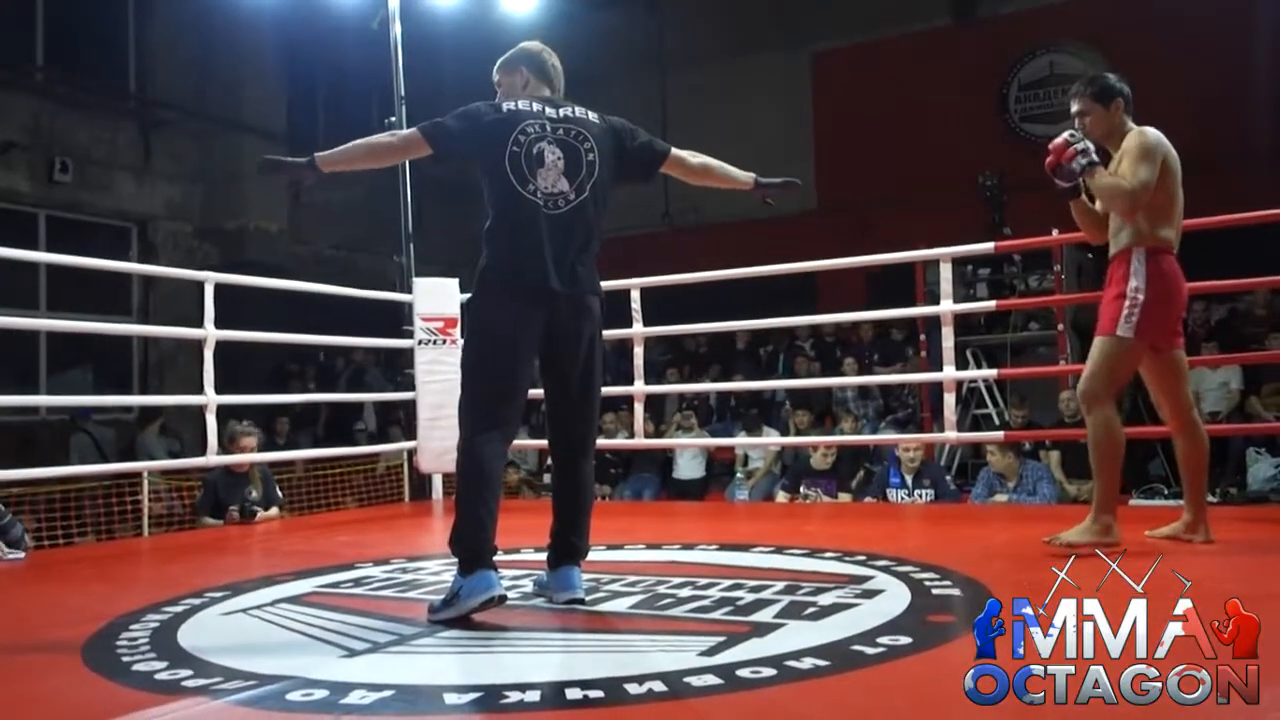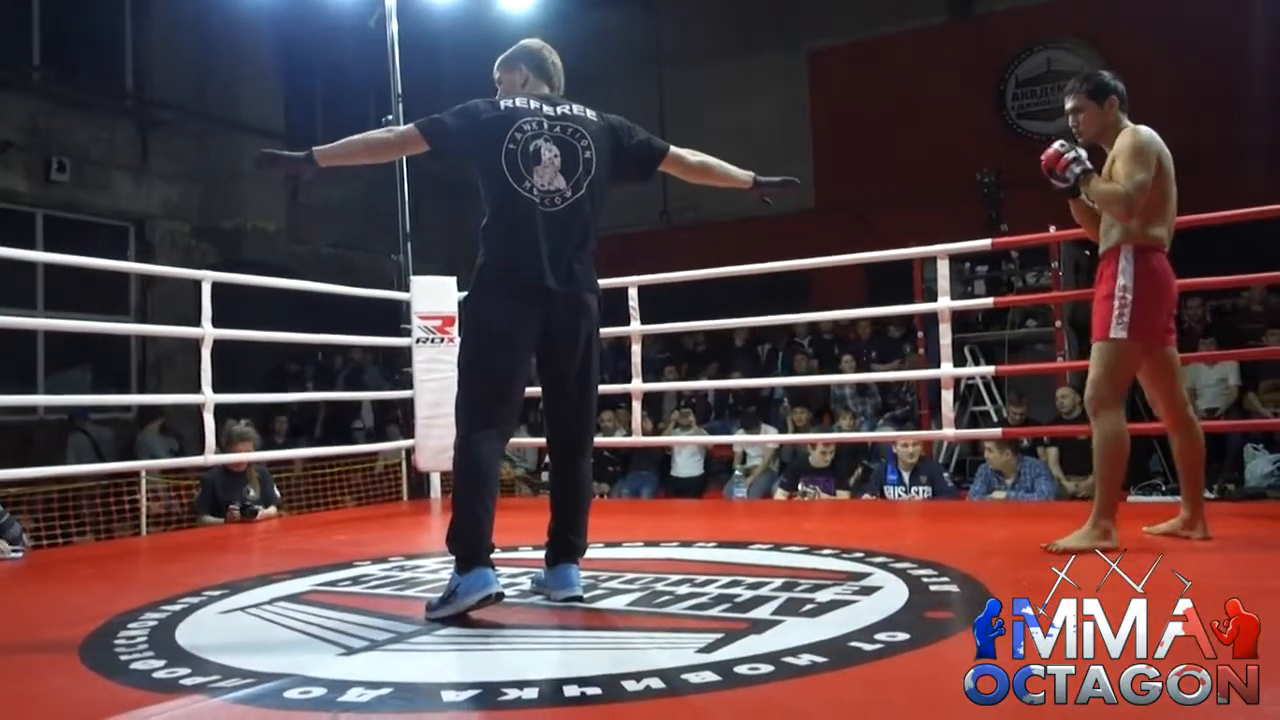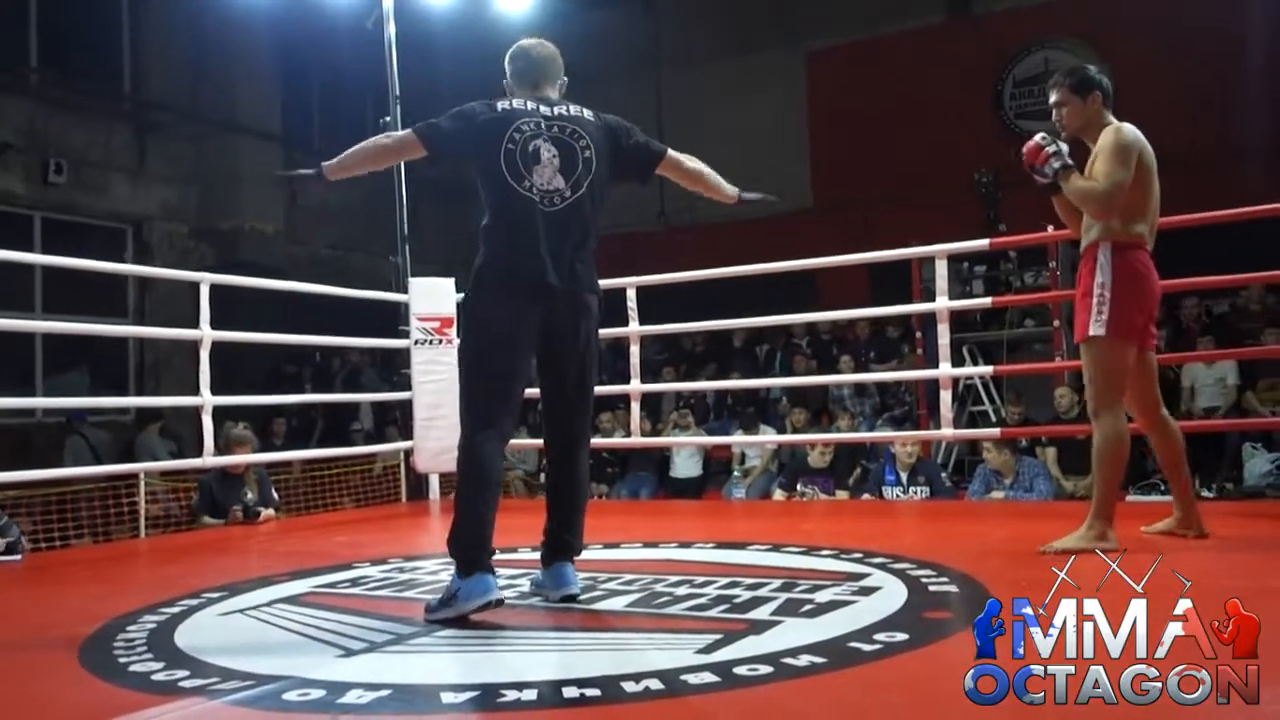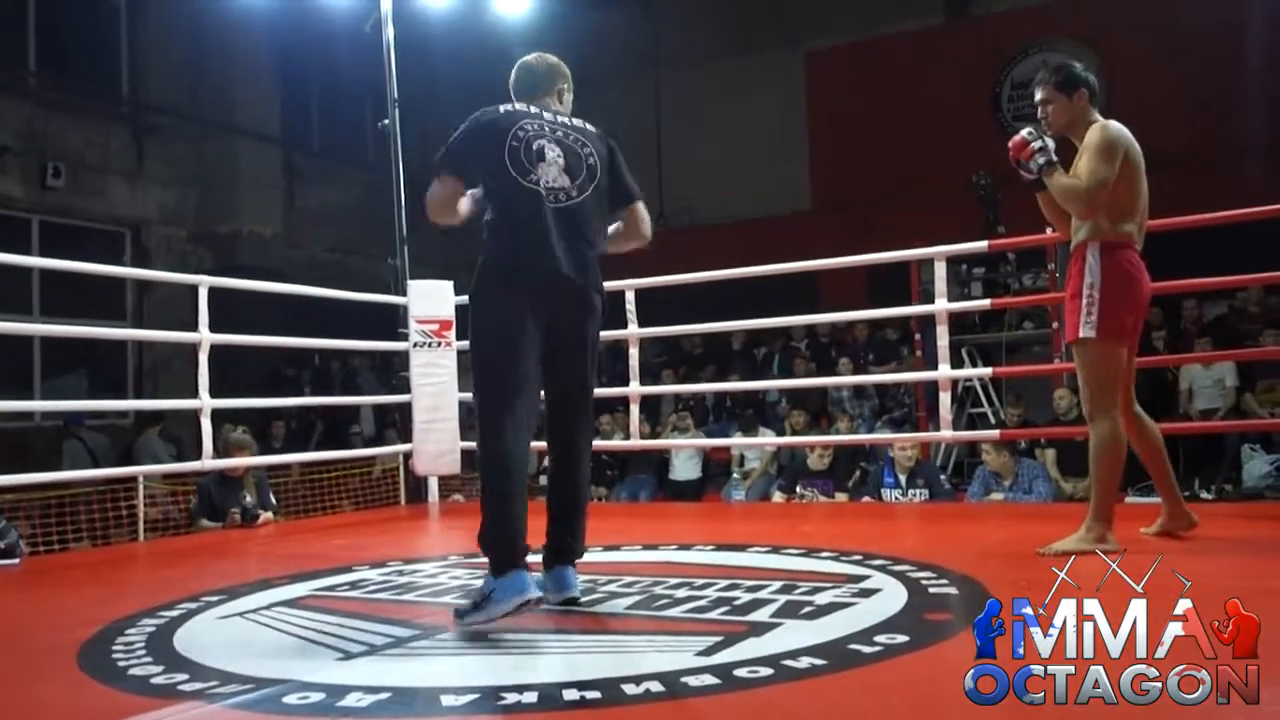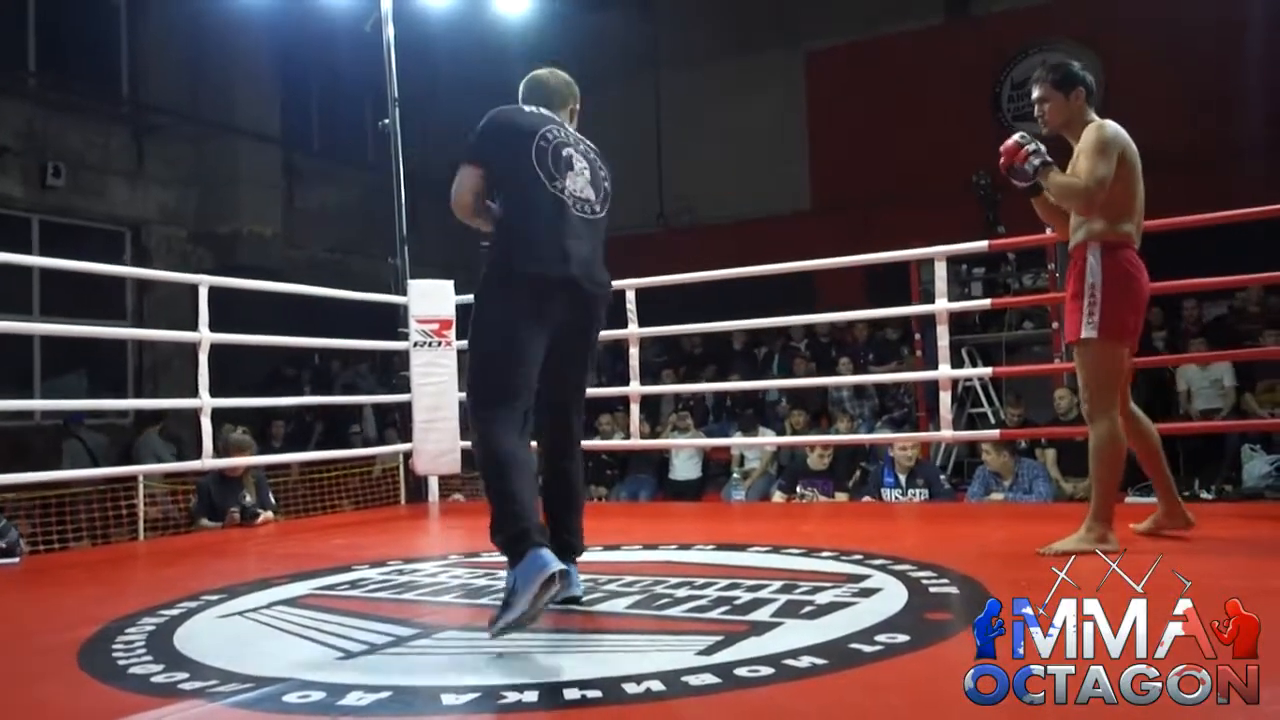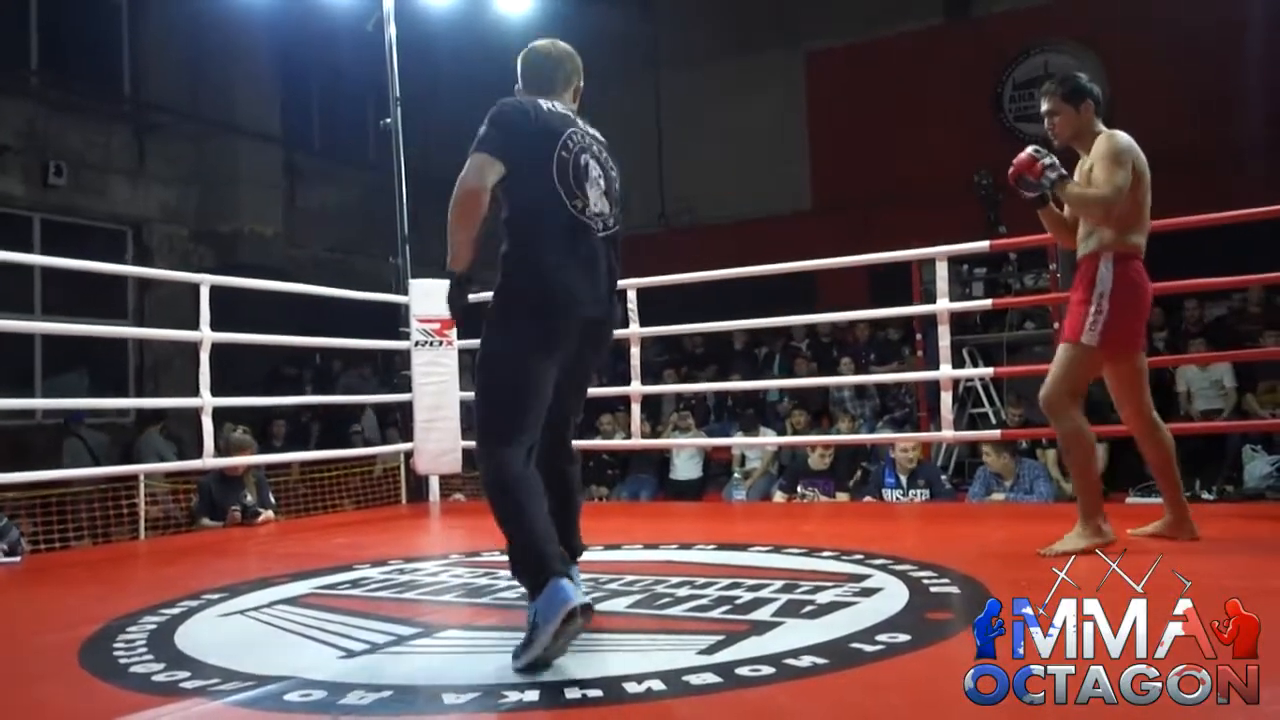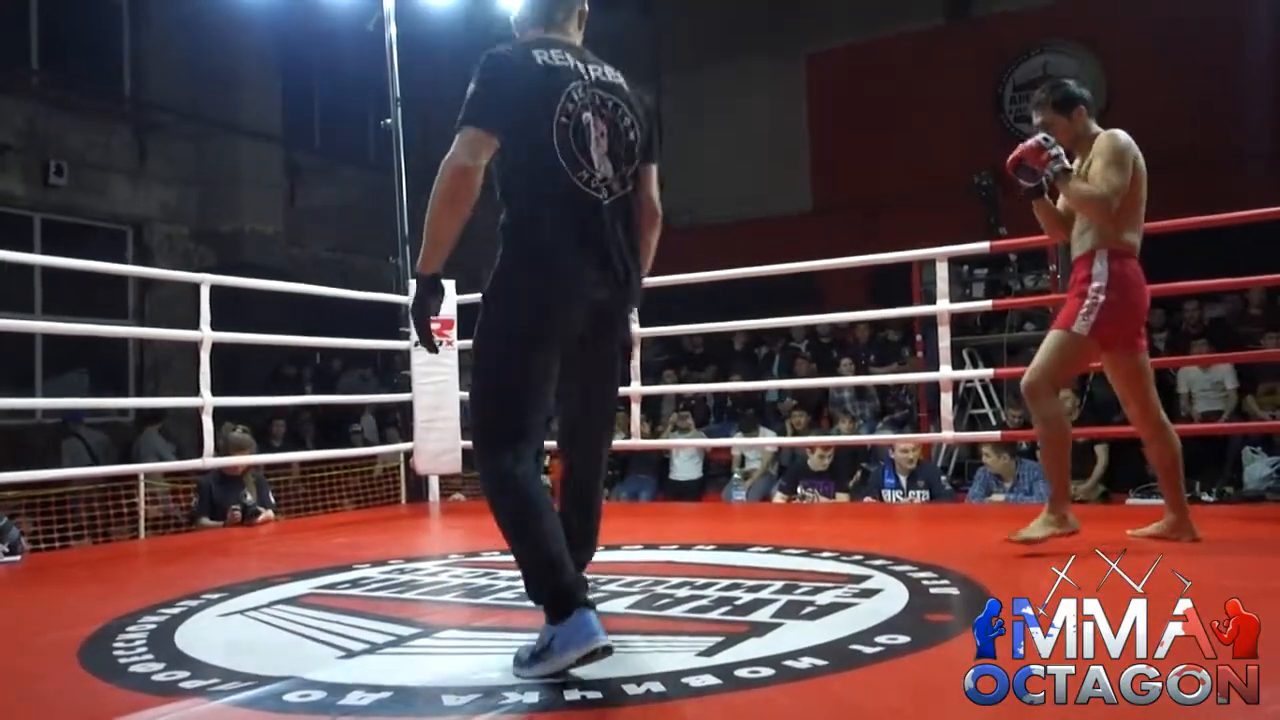
dt=0.2s
person 1, frame 1
left shoulder: (489, 119)
right shoulder: (604, 130)
left elbow: (398, 145)
right elbow: (688, 164)
left wrist: (314, 164)
right wrist: (756, 183)
left hip: (508, 295)
right hip: (577, 298)
left knee: (486, 427)
right knee: (574, 435)
left ankle: (477, 570)
right ankle: (566, 567)
person 1, frame 2
left shoulder: (486, 117)
right shoulder: (603, 128)
left elbow: (393, 140)
right elbow: (687, 162)
left wrist: (311, 158)
right wrist: (753, 182)
left hip: (505, 292)
right hip: (574, 295)
left knee: (483, 425)
right knee: (572, 433)
left ankle: (474, 568)
right ankle: (564, 565)
person 1, frame 3
left shoulder: (483, 118)
right shoulder: (600, 127)
left elbow: (395, 146)
right elbow: (681, 167)
left wrist: (324, 173)
right wrist: (734, 196)
left hip: (504, 290)
right hip: (573, 293)
left knee: (485, 424)
right knee: (569, 428)
left ankle: (473, 572)
right ankle: (560, 563)
person 1, frame 4
left shoulder: (487, 124)
right shoulder: (596, 140)
left elbow: (440, 207)
right elbow: (638, 231)
left wrist: (472, 203)
left hip: (511, 283)
right hip: (579, 289)
left knee: (506, 420)
right knee: (571, 429)
left ankle: (509, 568)
right ankle: (561, 567)
person 1, frame 5
left shoulder: (504, 123)
right shoulder: (595, 158)
left elbow: (464, 197)
left hip: (523, 282)
right hip: (588, 291)
left knee: (500, 421)
right knee: (561, 432)
left ankle: (532, 556)
right ankle: (563, 561)
person 1, frame 6
left shoulder: (514, 115)
right shoulder: (600, 143)
left elbow: (472, 190)
left wrist: (458, 272)
left hip: (535, 300)
right hip: (595, 310)
left knee: (504, 447)
right knee: (554, 443)
left ankle: (553, 588)
right ankle: (561, 578)
person 1, frame 7
left shoulder: (507, 64)
right shoulder: (624, 90)
left elbow: (464, 168)
right elbow: (647, 207)
left wrist: (428, 275)
left hip: (534, 284)
right hip: (610, 290)
left knee: (504, 447)
right knee: (585, 440)
left ankle: (570, 614)
right ankle: (576, 576)
person 2, frame 1
left shoulder: (1144, 140)
right shoulder: (1126, 156)
left elbow: (1129, 200)
right elbow: (1100, 231)
left wrist: (1087, 166)
right wrist: (1072, 187)
left hip: (1143, 277)
right hip: (1148, 281)
left knee: (1094, 393)
right knee: (1178, 409)
left ankle: (1102, 519)
right ankle: (1195, 520)
person 2, frame 2
left shoulder: (1135, 139)
right shoulder: (1124, 151)
left elbow: (1126, 205)
right elbow: (1102, 226)
left wrist: (1082, 173)
right wrist: (1072, 186)
left hip: (1132, 274)
right hip: (1141, 277)
left knee: (1103, 400)
right knee: (1172, 405)
left ankle: (1101, 525)
right ankle: (1193, 515)
person 2, frame 3
left shoulder: (1119, 136)
right shoulder: (1109, 147)
left elbow: (1103, 206)
right elbow: (1083, 224)
left wrist: (1062, 170)
right wrist: (1053, 181)
left hip: (1113, 270)
right hip: (1126, 272)
left knee: (1104, 404)
right knee: (1146, 405)
left ankle: (1099, 527)
right ankle: (1186, 513)
person 2, frame 4
left shoulder: (1105, 133)
right shoulder: (1095, 145)
left elbow: (1087, 203)
right elbow: (1069, 222)
left wrist: (1047, 165)
right wrist: (1038, 178)
left hip: (1104, 269)
right hip: (1117, 272)
left knee: (1101, 408)
right knee: (1120, 406)
left ankle: (1098, 528)
right ankle: (1175, 509)
person 2, frame 5
left shoulder: (1101, 133)
right shoulder: (1088, 146)
left elbow: (1085, 201)
right elbow: (1067, 224)
left wrist: (1043, 166)
right wrist: (1032, 185)
left hip: (1103, 271)
right hip: (1113, 273)
left knee: (1099, 407)
right knee: (1116, 405)
left ankle: (1098, 528)
right ankle: (1171, 509)
person 2, frame 6
left shoulder: (1114, 145)
right shoulder: (1089, 160)
left elbow: (1105, 210)
right elbow: (1070, 235)
left wrist: (1056, 178)
right wrist: (1040, 196)
left hip: (1110, 282)
right hip: (1114, 286)
left knee: (1057, 399)
right knee: (1137, 411)
left ankle: (1093, 522)
right ankle: (1178, 517)
person 2, frame 7
left shoulder: (1113, 143)
right shoulder: (1082, 161)
left elbow: (1102, 206)
right elbow: (1060, 230)
left wrist: (1059, 172)
right wrist: (1036, 187)
left hip: (1106, 280)
right hip: (1112, 285)
left knee: (1038, 386)
right knee: (1144, 410)
left ankle: (1058, 511)
right ankle: (1179, 517)
